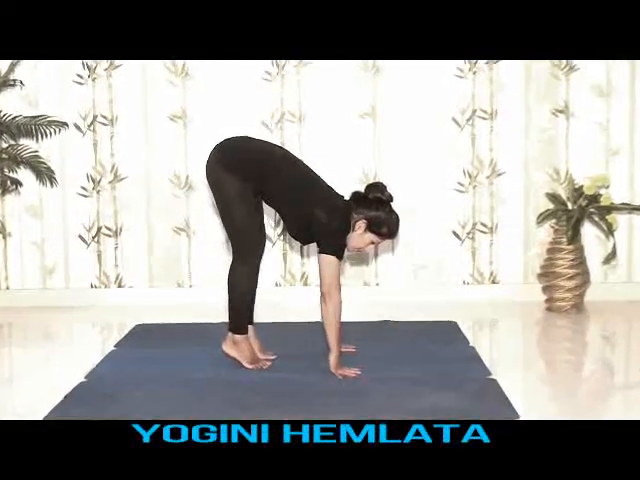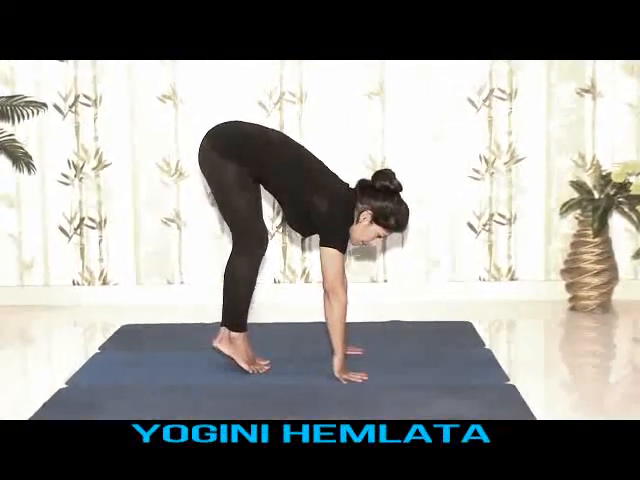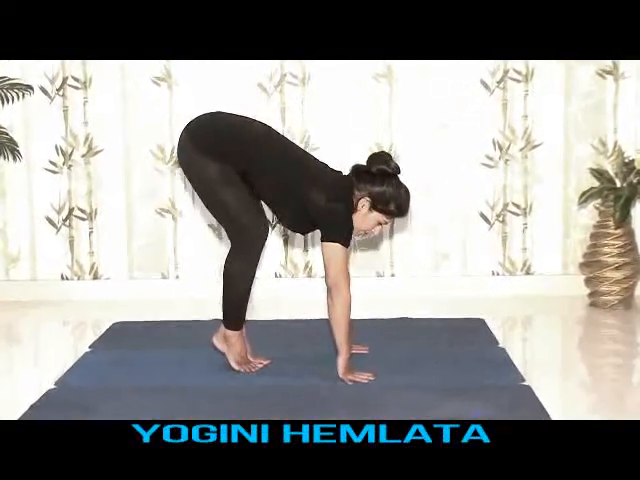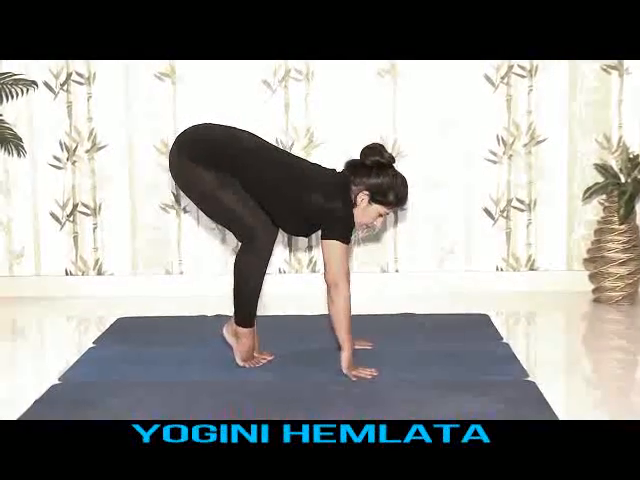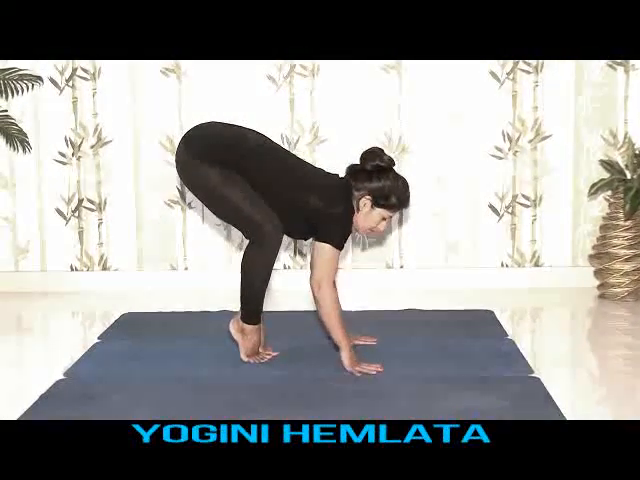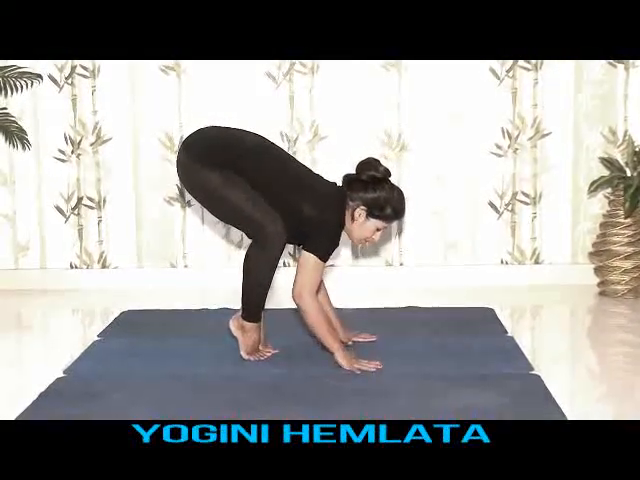
dt=0.7s
person 1, frame 1
left shoulder: (339, 219)
right shoulder: (334, 224)
left elbow: (329, 292)
right elbow: (330, 294)
left wrist: (335, 345)
left hip: (244, 166)
right hip: (230, 165)
left knee: (254, 249)
right knee: (248, 253)
left ankle: (247, 334)
right ankle: (236, 338)
person 1, frame 2
left shoulder: (343, 207)
right shoulder: (337, 214)
left elbow: (337, 285)
right elbow: (335, 291)
left wrist: (340, 346)
right wrist: (339, 359)
left hip: (239, 152)
right hip: (225, 151)
left knee: (252, 243)
right knee: (252, 243)
left ankle: (230, 331)
right ankle: (232, 336)
person 1, frame 3
left shoulder: (341, 196)
right shoulder: (336, 207)
left elbow: (337, 284)
right elbow: (338, 287)
left wrist: (344, 344)
right wrist: (343, 359)
left hip: (224, 143)
right hip: (205, 147)
left knee: (255, 233)
right knee: (250, 238)
left ankle: (232, 329)
right ankle: (230, 335)
person 1, frame 4
left shoulder: (337, 193)
right shoulder: (337, 207)
left elbow: (337, 279)
right elbow: (337, 283)
left wrist: (346, 339)
right wrist: (347, 354)
left hip: (216, 152)
right hip: (195, 159)
left knee: (265, 233)
right knee: (259, 236)
left ankle: (242, 324)
right ankle: (240, 330)
person 1, frame 5
left shoulder: (336, 199)
right shoulder: (337, 211)
left elbow: (322, 276)
right elbow: (321, 284)
left wrist: (343, 335)
right wrist: (346, 351)
left hip: (222, 151)
right hip: (201, 156)
left knee: (268, 232)
right knee: (267, 232)
left ankle: (250, 319)
right ankle: (247, 326)
person 1, frame 6
left shoulder: (331, 206)
right shoulder: (328, 219)
left elbow: (310, 276)
right elbow: (303, 294)
left wrist: (339, 331)
right wrist: (339, 351)
left hip: (225, 154)
right hip: (201, 161)
left knee: (273, 233)
right knee: (271, 232)
left ankle: (250, 317)
right ankle: (246, 323)
